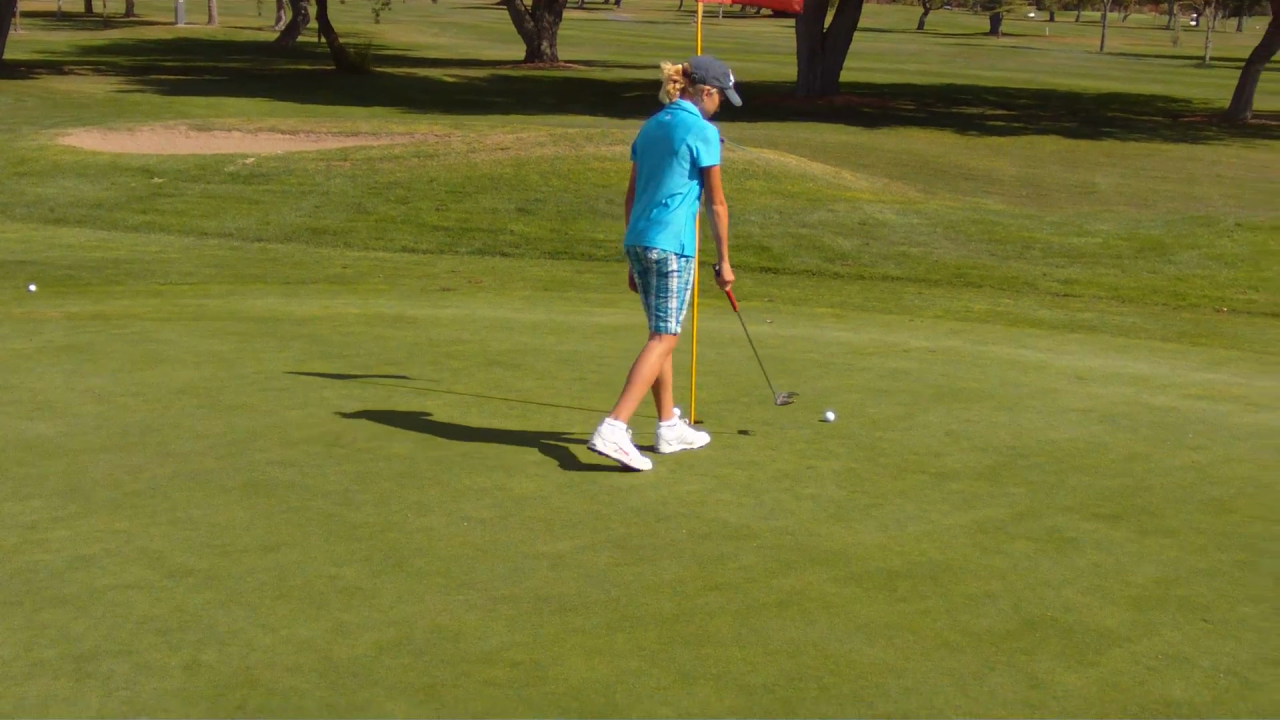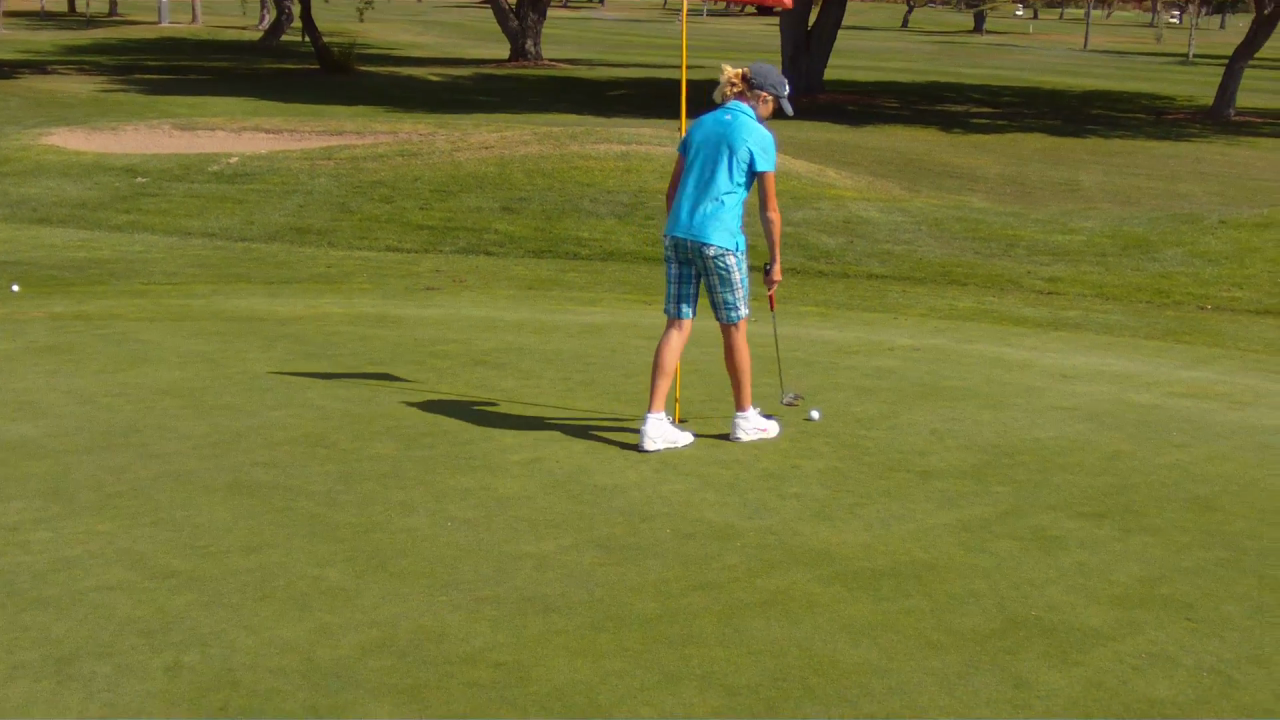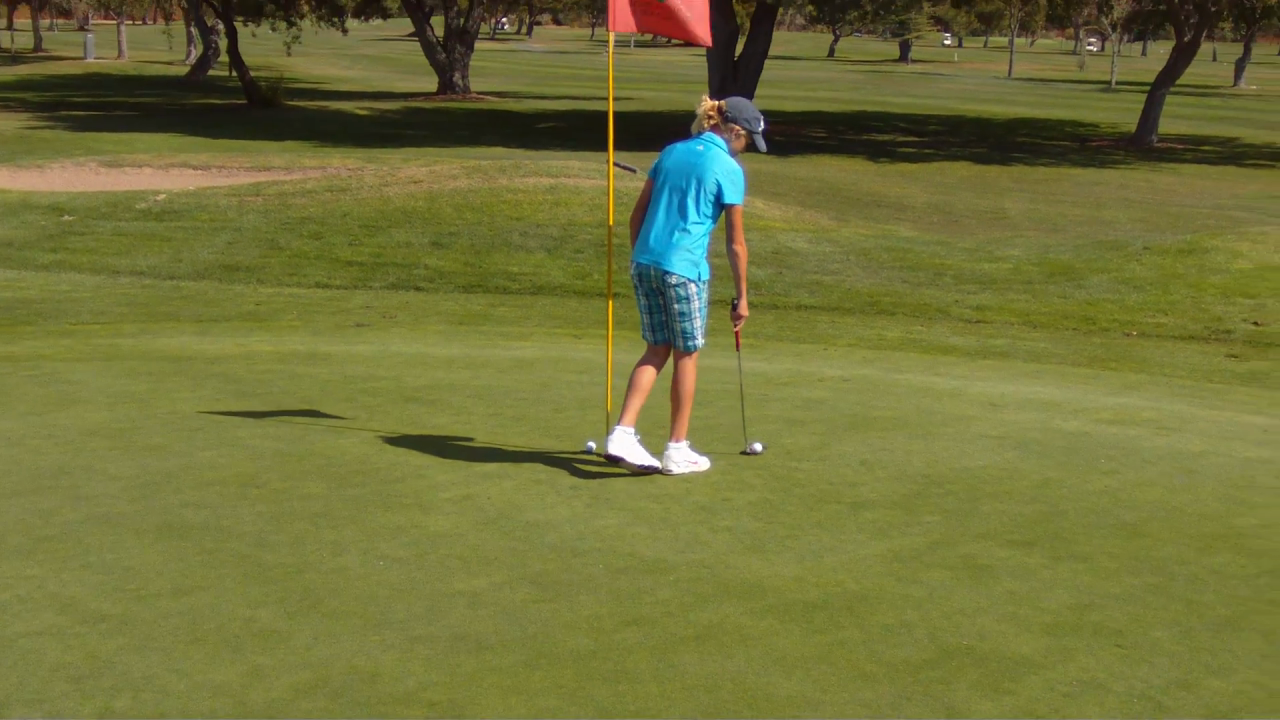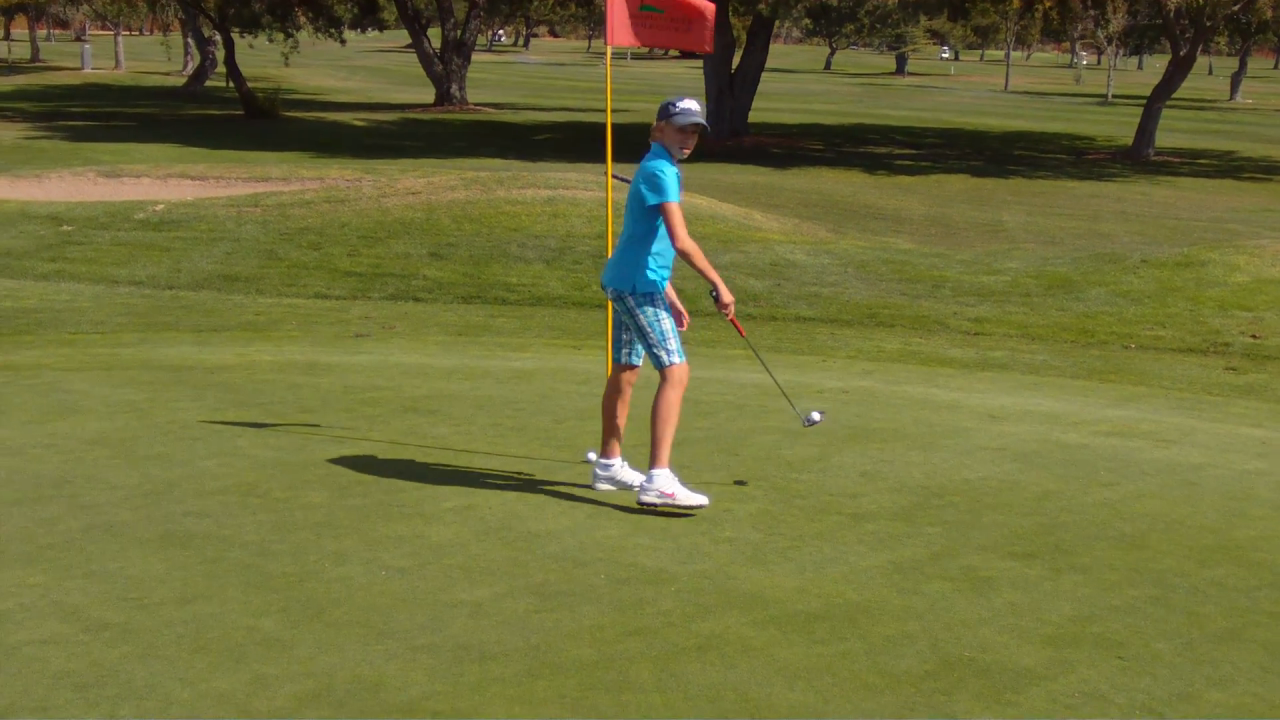
dt=0.7s
person 1, frame 1
left shoulder: (652, 126)
right shoulder: (703, 131)
right elbow: (716, 202)
right wrist: (724, 260)
left hip: (638, 240)
right hip: (671, 245)
left knee: (662, 332)
right knee: (664, 338)
left ankle: (669, 426)
right ankle: (613, 428)
person 1, frame 2
left shoulder: (701, 125)
right shoulder: (759, 136)
left elbow: (674, 188)
right elbow: (769, 208)
right wrist: (775, 261)
left hip: (679, 234)
right hip: (720, 241)
left knee: (678, 326)
right knee: (735, 327)
left ankle: (655, 422)
right ankle: (745, 417)
person 1, frame 3
left shoulder: (671, 152)
right shoulder: (728, 169)
left elbow: (637, 215)
right elbow: (735, 243)
right wrist: (742, 297)
left hip: (645, 263)
right hip: (684, 269)
left knee: (656, 351)
right knee: (686, 356)
left ankle: (622, 434)
right ankle: (677, 449)
person 1, frame 4
left shoulder: (657, 169)
right shoulder: (660, 171)
right elbow: (681, 242)
left wrist: (671, 296)
right wrist: (719, 285)
left hip: (626, 283)
right hip: (637, 286)
left knee: (625, 372)
right knee: (675, 372)
left ankle: (608, 465)
right ankle: (658, 479)
